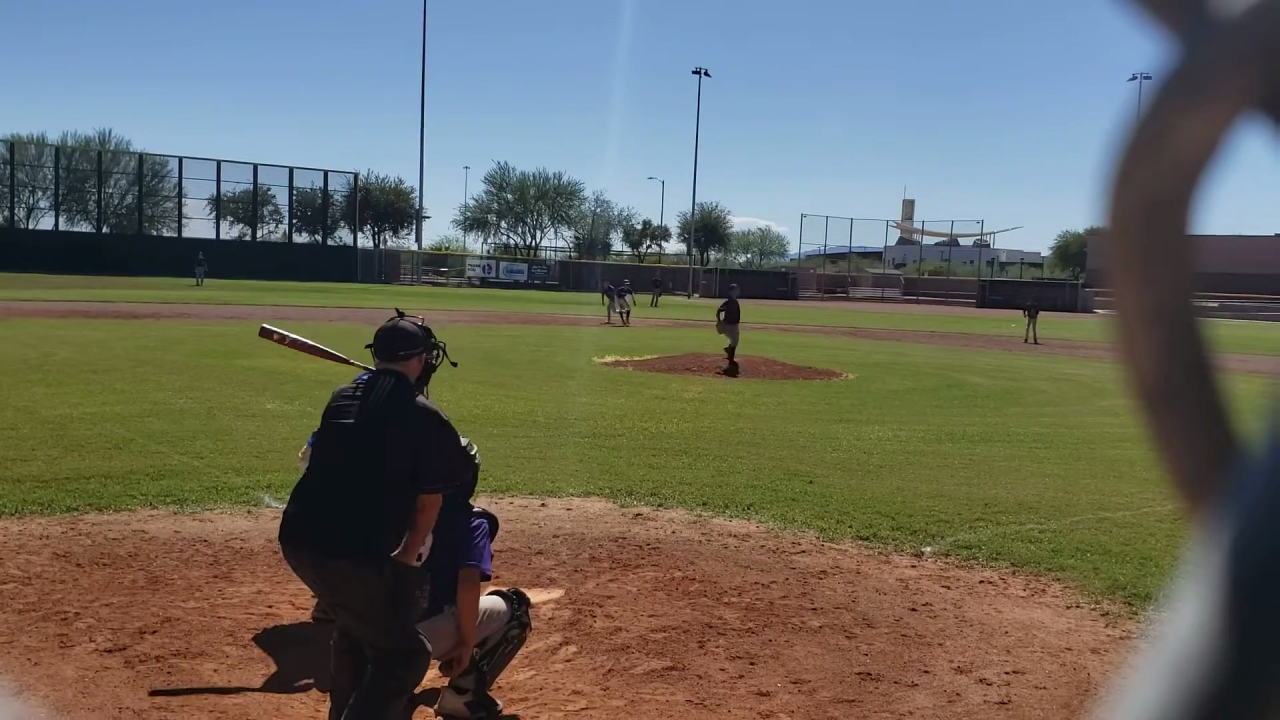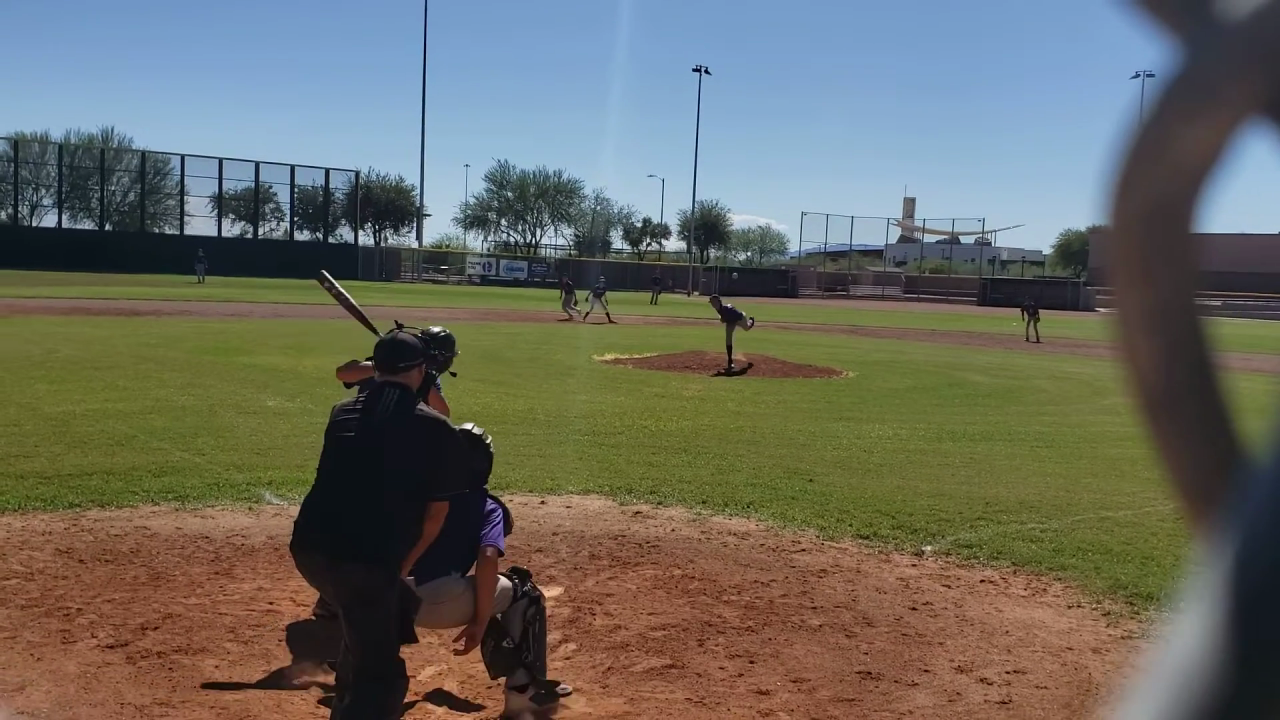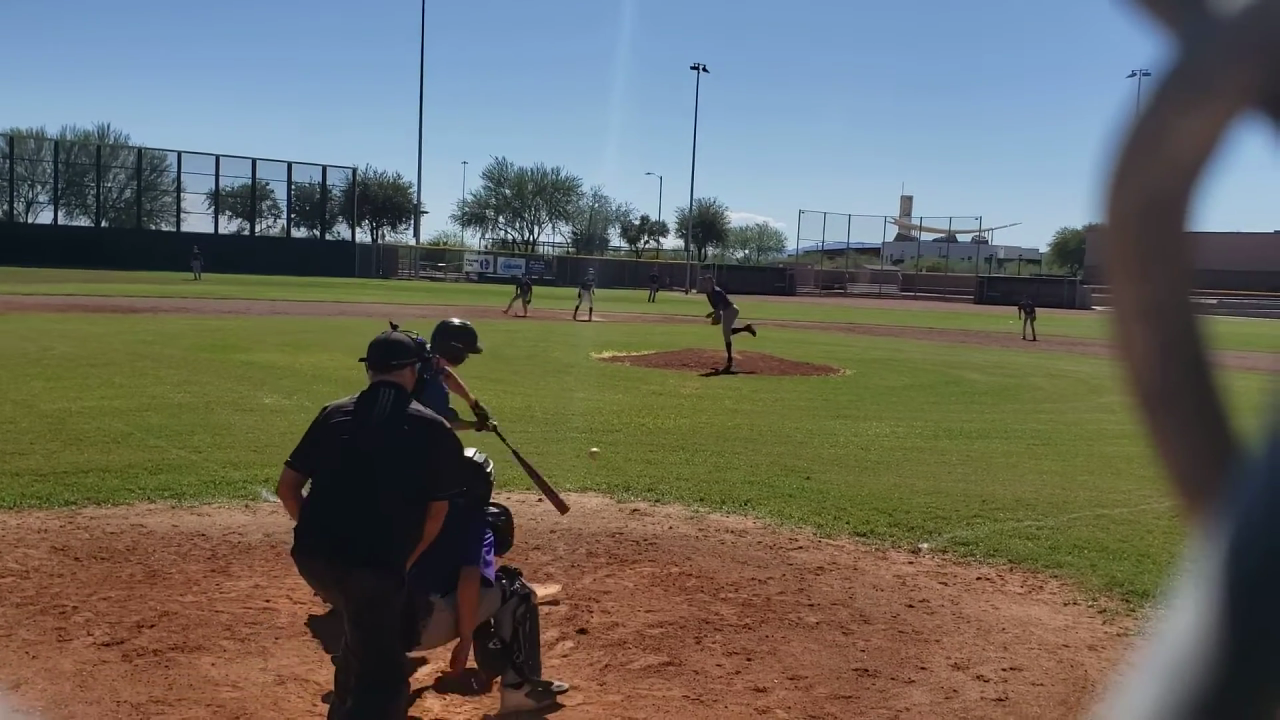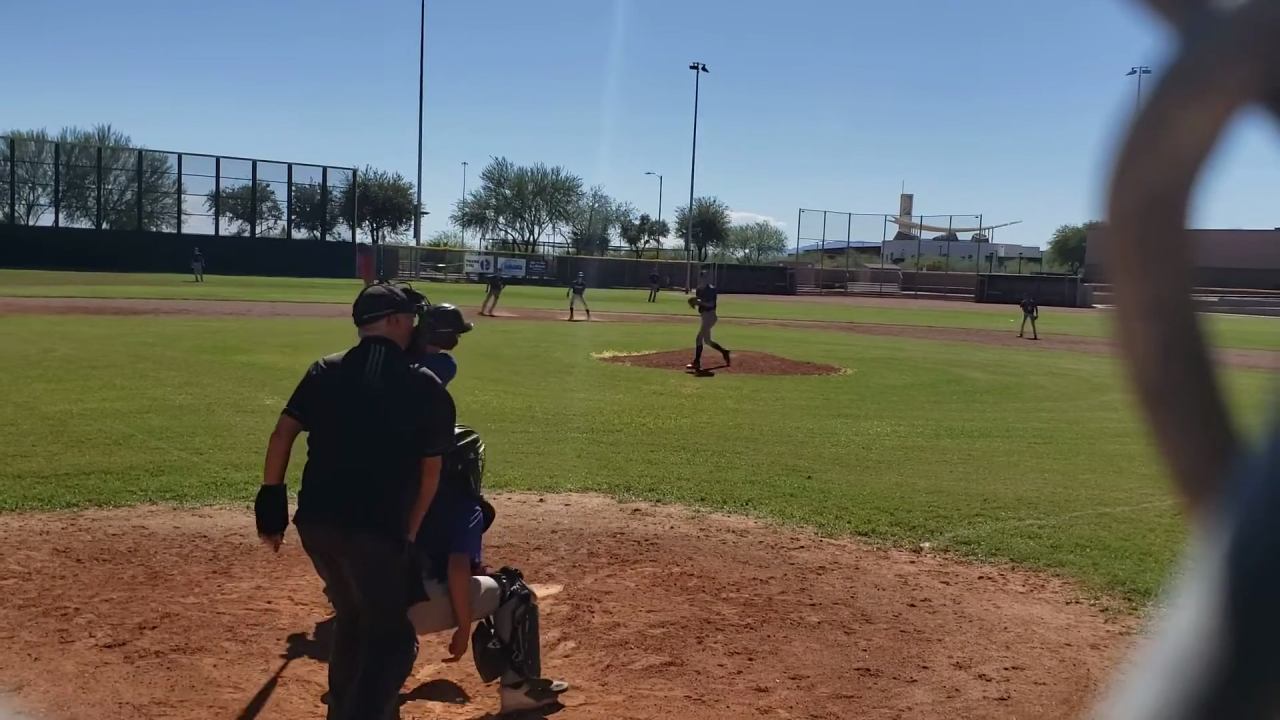
dt=0.4s
person 1, frame 1
left shoulder: (342, 397)
right shoulder: (429, 420)
right elbow: (427, 504)
right wrist: (409, 553)
left hip: (298, 539)
right hip: (354, 551)
left knee: (355, 624)
right knee: (402, 657)
person 1, frame 2
left shoulder: (343, 412)
right shoulder: (436, 429)
right elbow: (435, 514)
right wrist: (403, 564)
left hip: (309, 546)
right hip: (366, 558)
left knee: (374, 621)
right knee: (380, 677)
person 1, frame 3
left shoulder: (334, 414)
right shoulder: (434, 430)
left elbow: (287, 486)
right elbow: (435, 515)
right wrist: (402, 563)
left hip: (312, 554)
right hip: (373, 562)
left knee: (367, 627)
right knee: (382, 681)
person 1, frame 4
left shoulder: (325, 370)
right shoulder: (423, 385)
left elbow: (282, 434)
right elbow: (430, 470)
left wrist: (271, 496)
right wrist: (412, 524)
left hip: (316, 519)
right hip: (375, 527)
left knee: (351, 618)
right knee: (391, 638)
person 2, frame 1
right shoulder: (472, 521)
right elbow: (468, 582)
right wrist: (469, 643)
right hip: (432, 630)
right knee: (515, 608)
right ankle: (464, 692)
person 2, frame 2
right shoulder: (485, 506)
right elbow: (487, 558)
right wrist: (480, 623)
right hip: (437, 599)
right knee: (522, 590)
right ankle: (524, 692)
person 2, frame 3
right shoulder: (479, 526)
right elbow: (469, 581)
right wrist: (465, 641)
right hip: (422, 625)
right knee: (514, 590)
right ankle: (520, 686)
person 2, frame 4
right shoulder: (465, 505)
right elbow: (459, 568)
right wrist: (464, 625)
right hip: (423, 601)
right knee: (513, 591)
right ankle: (518, 687)
